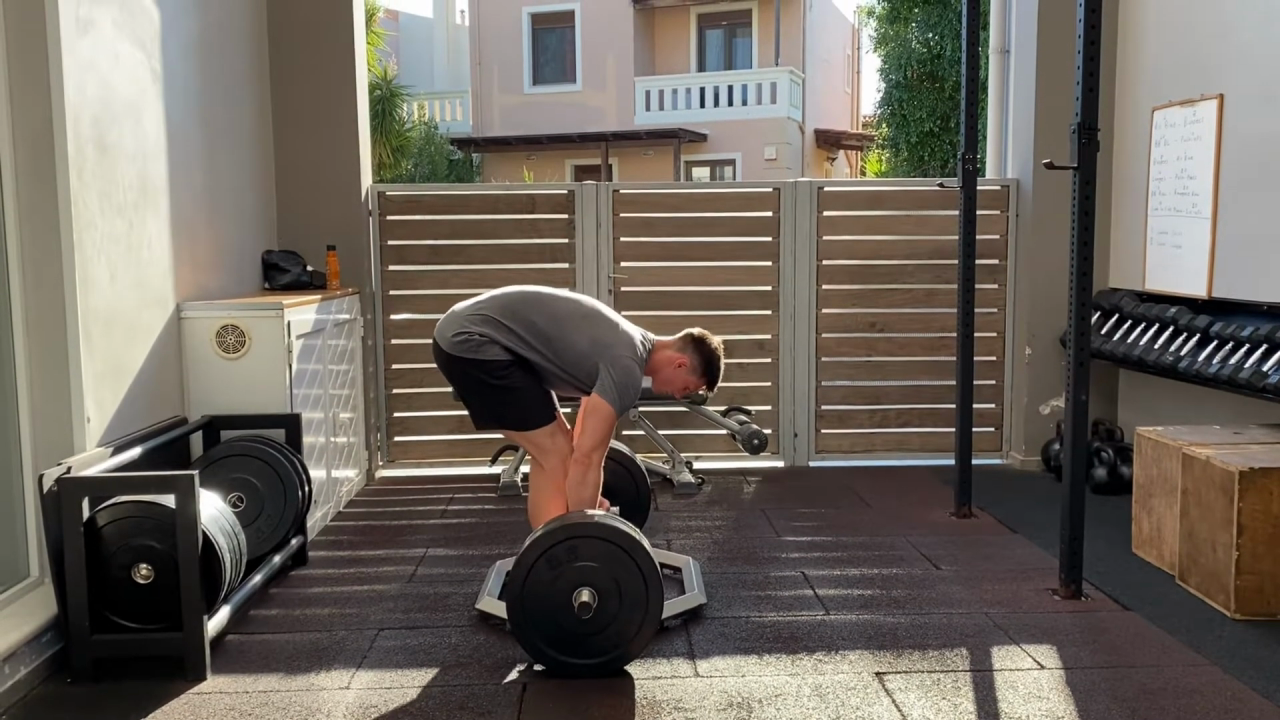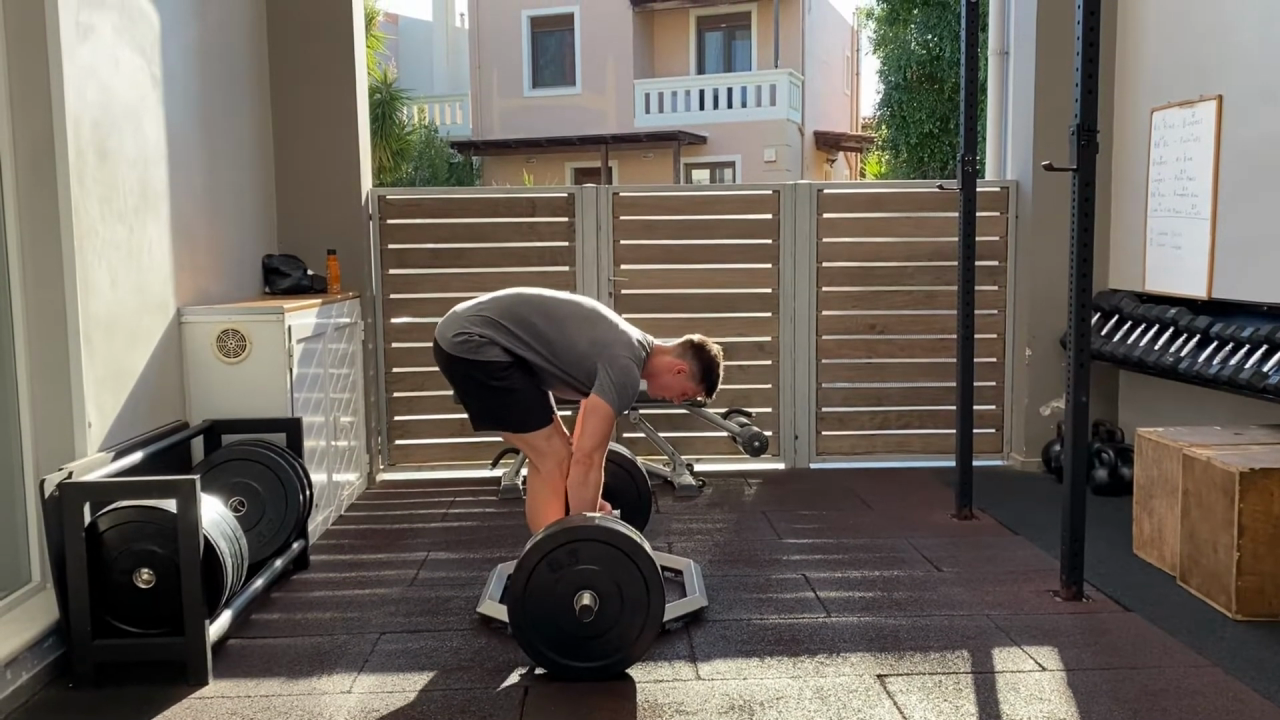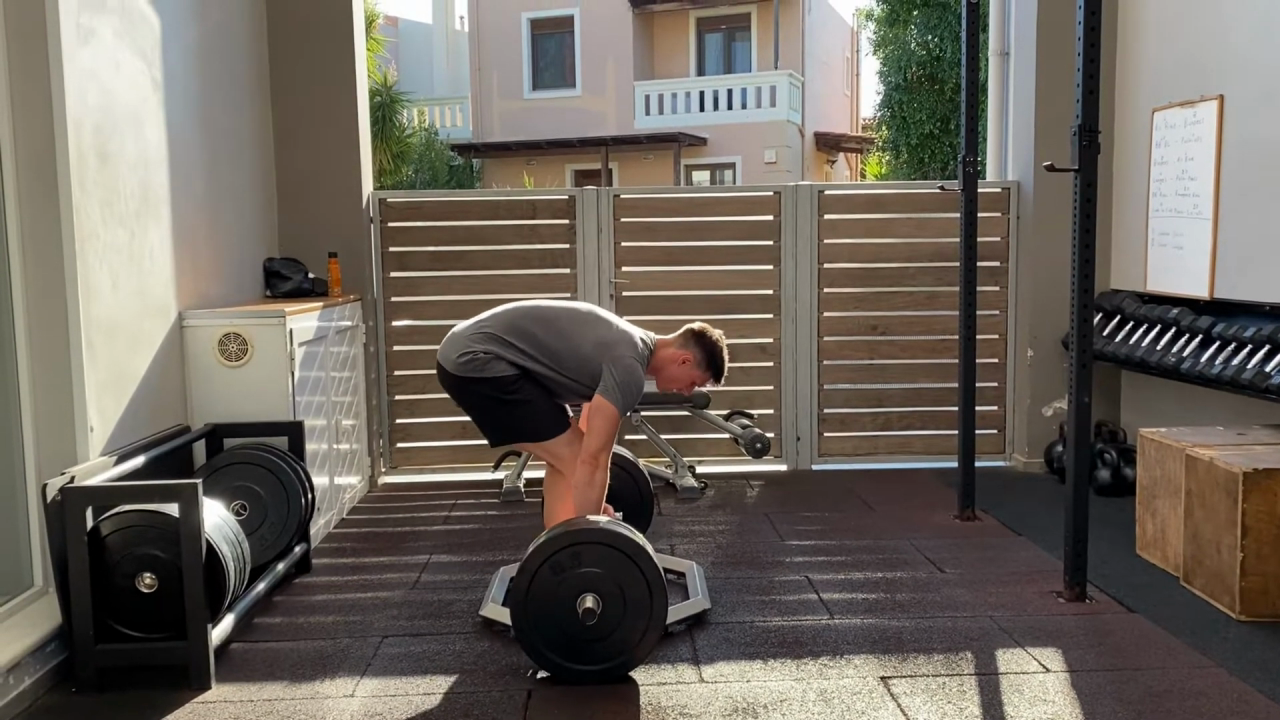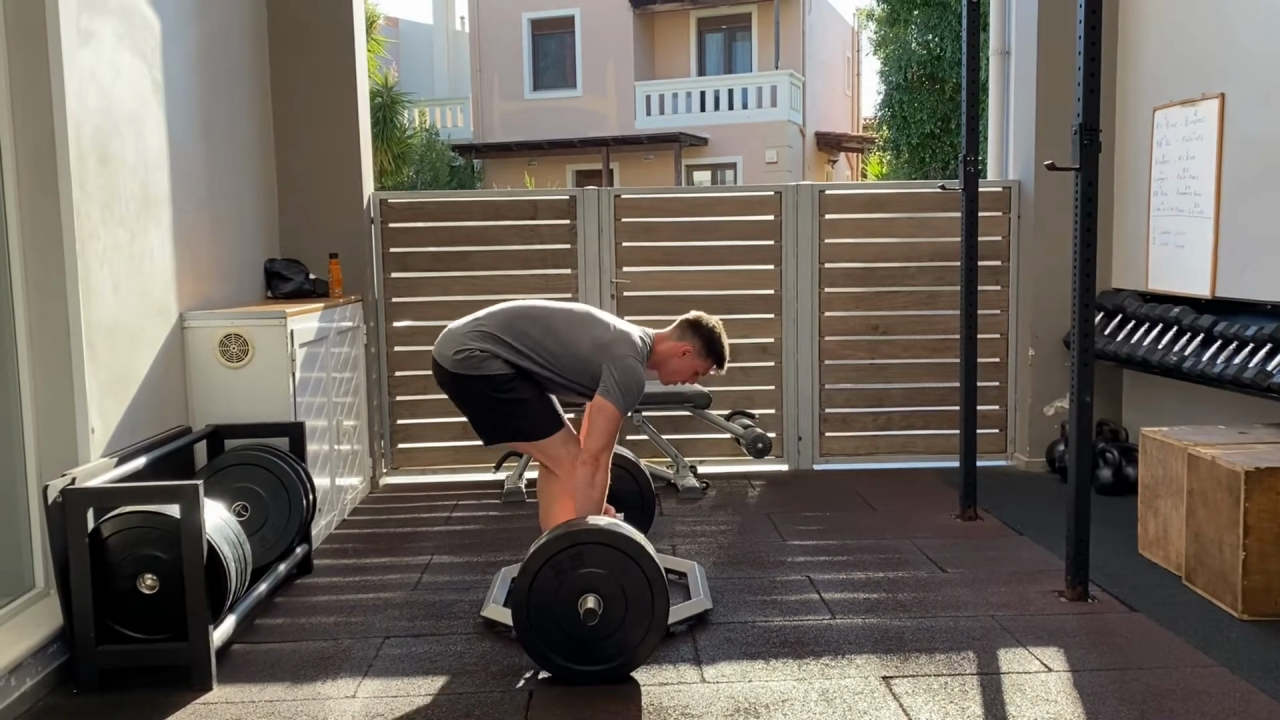
dt=0.5s
person 1, frame 1
left shoulder: (626, 345)
right shoulder: (626, 367)
left elbow: (584, 442)
right elbow: (586, 458)
left wrist: (587, 501)
left hip: (473, 335)
right hip: (470, 341)
left knee: (552, 451)
right knee: (555, 455)
person 1, frame 2
left shoulder: (627, 348)
right shoulder: (625, 368)
left elbow: (584, 444)
right elbow: (587, 458)
left wrist: (589, 503)
left hip: (472, 337)
right hip: (471, 342)
left knee: (552, 452)
right knee: (553, 457)
person 1, frame 3
left shoulder: (627, 346)
right shoulder: (628, 367)
left elbow: (589, 448)
right elbow: (592, 460)
left wrist: (592, 507)
left hip: (470, 352)
right hip: (474, 360)
left knee: (567, 457)
right knee: (572, 461)
person 1, frame 4
left shoulder: (627, 344)
right shoulder: (629, 366)
right elbow: (593, 459)
left wrist: (593, 505)
left hip: (469, 351)
right hip: (470, 357)
left knee: (563, 457)
right knee: (567, 462)
